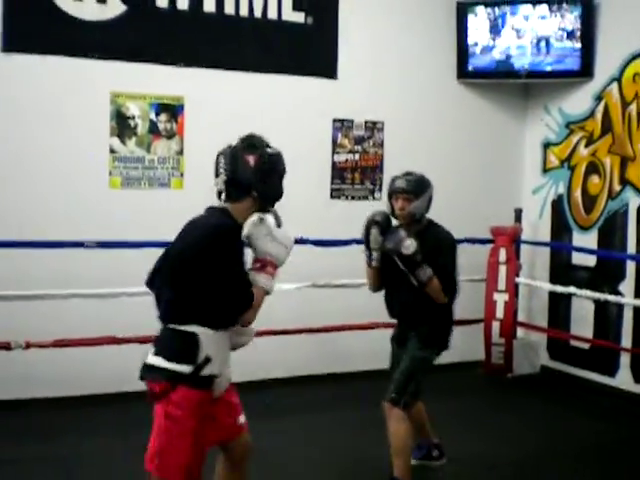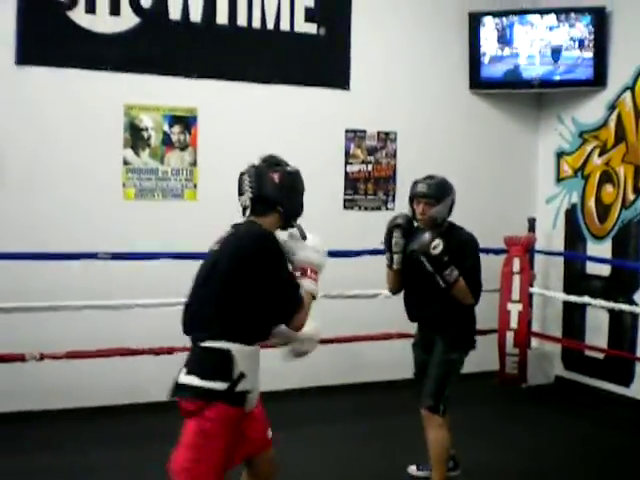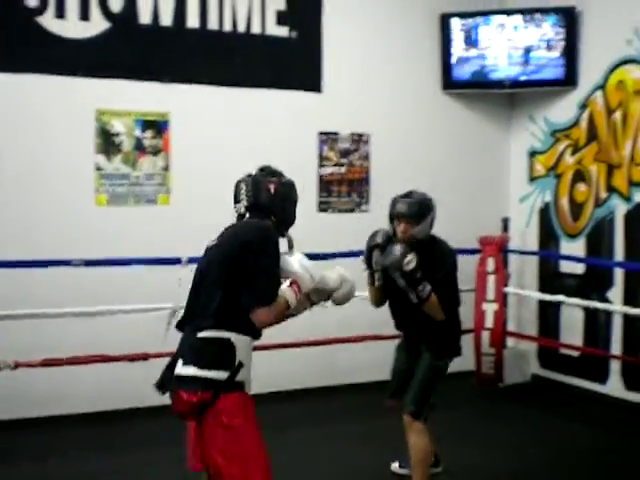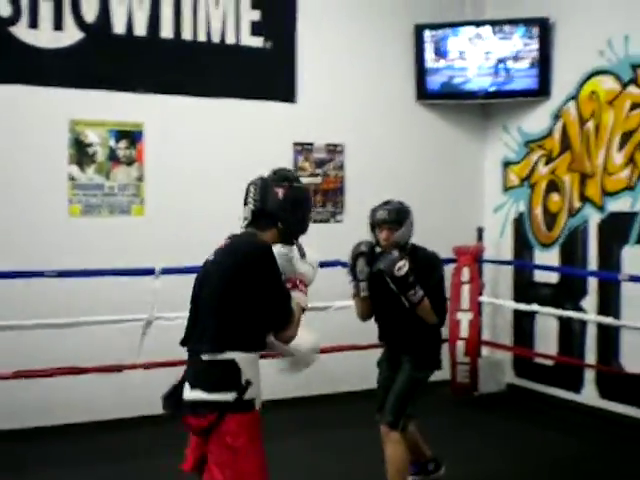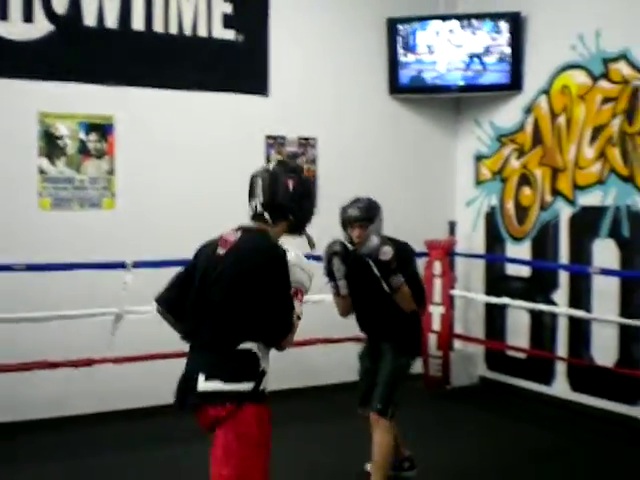
dt=0.2s
person 1, frame 1
left shoulder: (215, 225)
right shoulder: (218, 232)
left elbow: (158, 282)
right elbow: (245, 314)
right wrist: (268, 262)
left hip: (205, 367)
right hip: (184, 371)
left knee: (238, 447)
person 1, frame 2
left shoulder: (236, 240)
right shoulder: (260, 242)
right elbow: (295, 318)
left wrist: (285, 337)
right wrist: (309, 271)
left hip: (234, 382)
right hip: (216, 386)
person 1, frame 3
left shoulder: (231, 238)
right shoulder: (260, 235)
left elbow: (255, 307)
right elbow: (262, 315)
left wrist: (320, 291)
right wrist: (296, 286)
left hip: (204, 373)
right hip: (215, 379)
person 1, frame 4
left shoulder: (229, 250)
right shoulder: (255, 252)
right elbow: (285, 333)
right wrist: (298, 283)
left hip: (204, 388)
right hip: (225, 398)
person 1, frame 5
left shoulder: (216, 245)
right shoulder: (267, 252)
left elbow: (167, 305)
right elbow: (282, 339)
right wrist: (297, 292)
left hip: (204, 380)
right hip: (236, 387)
person 2, frame 1
left shoulder: (440, 239)
right shoulder: (395, 234)
left elbow: (445, 295)
right elbow: (375, 285)
left wrist: (415, 263)
right wrist: (374, 246)
left hip: (429, 330)
right hip: (405, 326)
left knee: (393, 404)
right knee: (406, 395)
right ankle: (431, 448)
person 2, frame 2
left shoulder: (463, 241)
right shoulder: (414, 236)
left elbow: (470, 297)
right elbow: (394, 287)
left wrist: (441, 263)
right wrist: (395, 249)
left hip: (452, 334)
right hip: (426, 330)
left knee: (431, 410)
right knee: (432, 401)
person 2, frame 3
left shoulder: (441, 255)
right shoulder: (393, 249)
left elbow: (441, 312)
right elbow: (377, 300)
left wrist: (413, 279)
right wrist: (375, 266)
left hip: (437, 341)
right hip: (411, 337)
left knee: (413, 416)
right knee: (400, 400)
person 2, frame 4
left shoulder: (427, 262)
right shoulder: (377, 260)
left elbow: (435, 317)
right elbow: (364, 314)
left wrist: (406, 284)
right wrist: (361, 277)
left hip: (419, 352)
right hip: (393, 350)
left knee: (390, 428)
right knee: (391, 417)
person 2, frame 5
left shoulder: (400, 251)
right shoulder: (350, 258)
left elbow: (413, 306)
right elbow: (345, 310)
left wrist: (388, 270)
right wrist: (338, 275)
left hip: (400, 341)
right hip: (374, 339)
left knee: (379, 414)
right knee: (369, 407)
